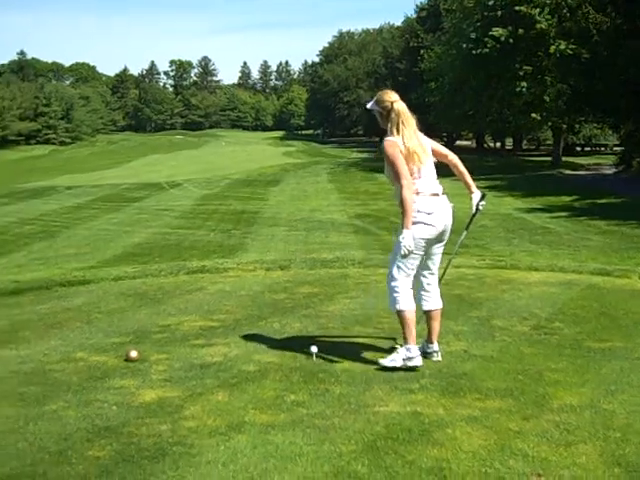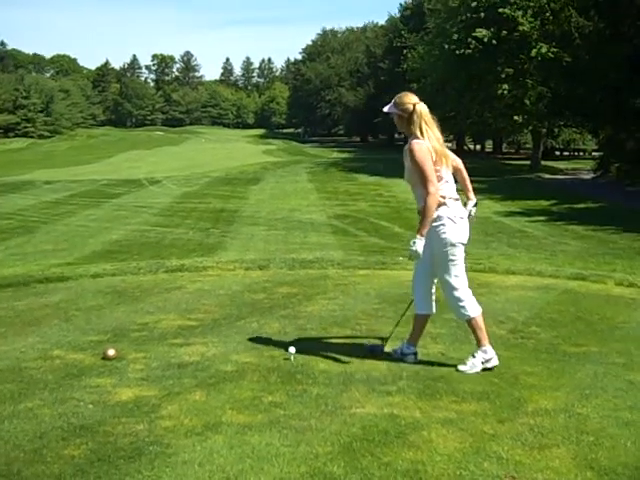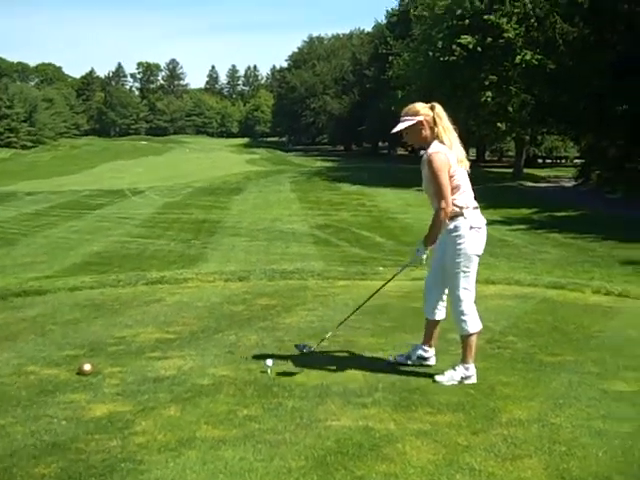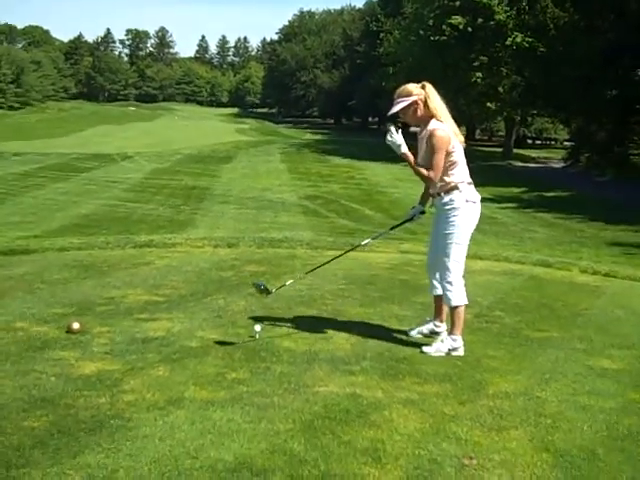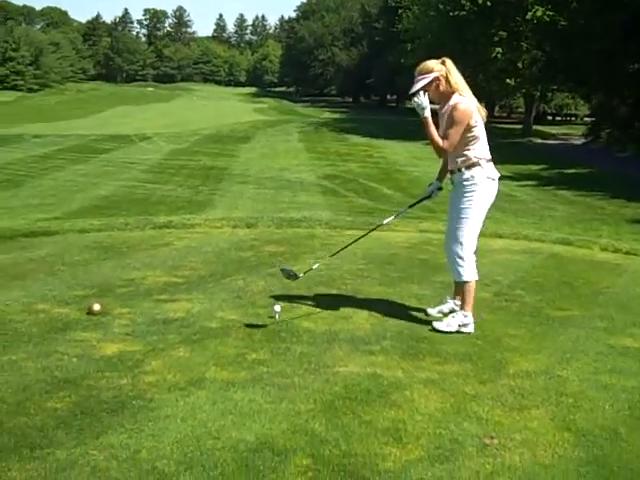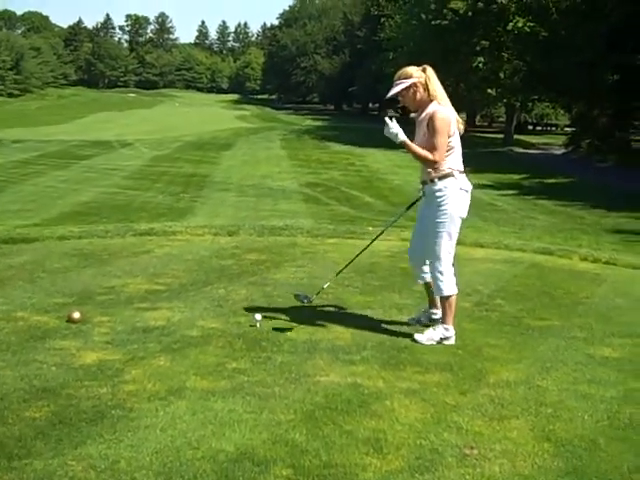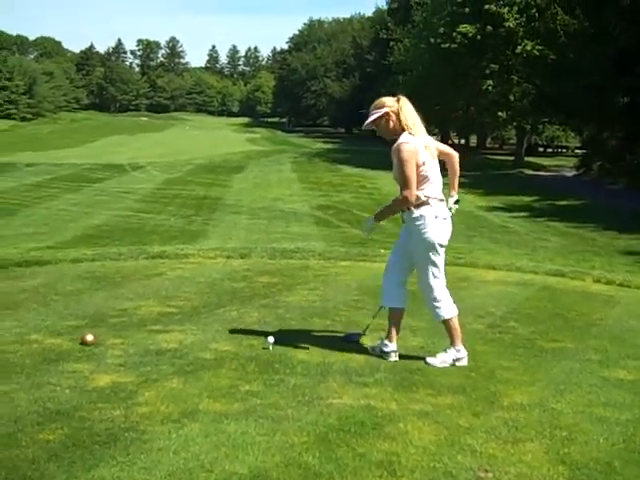
dt=0.4s
person 1, frame 1
left shoulder: (390, 143)
right shoulder: (416, 136)
left elbow: (408, 186)
right elbow: (453, 159)
left wrist: (405, 229)
right wrist: (474, 191)
left hip: (421, 214)
right hip: (441, 209)
left knee: (398, 280)
right knee: (427, 279)
left ankle: (410, 348)
right ankle: (430, 345)
person 1, frame 2
left shoulder: (417, 147)
right shoulder: (430, 141)
left elbow: (433, 193)
right elbow: (458, 164)
left wrist: (419, 235)
right wrist: (470, 198)
left hip: (446, 221)
right hip: (444, 220)
left knee: (455, 287)
right knee: (422, 283)
left ankle: (486, 352)
right ankle: (410, 346)
person 1, frame 3
left shoulder: (435, 155)
right shoulder: (441, 150)
left elbow: (445, 206)
left wrist: (425, 244)
left hip: (464, 230)
right hip: (452, 230)
left knee: (461, 299)
right knee: (433, 290)
left ankle: (467, 368)
right ankle: (426, 349)
person 1, frame 4
left shoulder: (439, 132)
right shoulder: (427, 130)
left elbow: (432, 178)
left wrist: (403, 151)
right wrist: (421, 204)
left hip: (459, 204)
right hip: (445, 204)
left knee: (450, 271)
right knee: (435, 266)
left ankle: (454, 339)
right ankle: (438, 323)
person 1, frame 5
left shoulder: (461, 107)
right shoulder: (446, 106)
left elbow: (443, 149)
left wrist: (425, 116)
right wrist: (438, 181)
left hip: (477, 181)
right hip: (462, 180)
left knee: (462, 247)
right knee: (452, 245)
left ankle: (465, 316)
right ankle: (457, 300)
person 1, frame 6
left shoulder: (438, 114)
right shoulder: (425, 115)
left elbow: (435, 160)
left wrist: (402, 139)
left hip: (449, 192)
right hip: (433, 191)
left knee: (440, 261)
right knee: (418, 253)
left ankle: (446, 329)
right ankle: (435, 309)
person 1, frame 7
left shoulder: (403, 146)
right shoulder: (419, 138)
left elbow: (408, 196)
right elbow: (453, 155)
left wrist: (376, 218)
right wrist: (453, 193)
left hip: (427, 220)
right hip: (421, 219)
left knee: (434, 287)
right knee: (393, 276)
left ankle: (457, 350)
right ankle: (390, 344)
